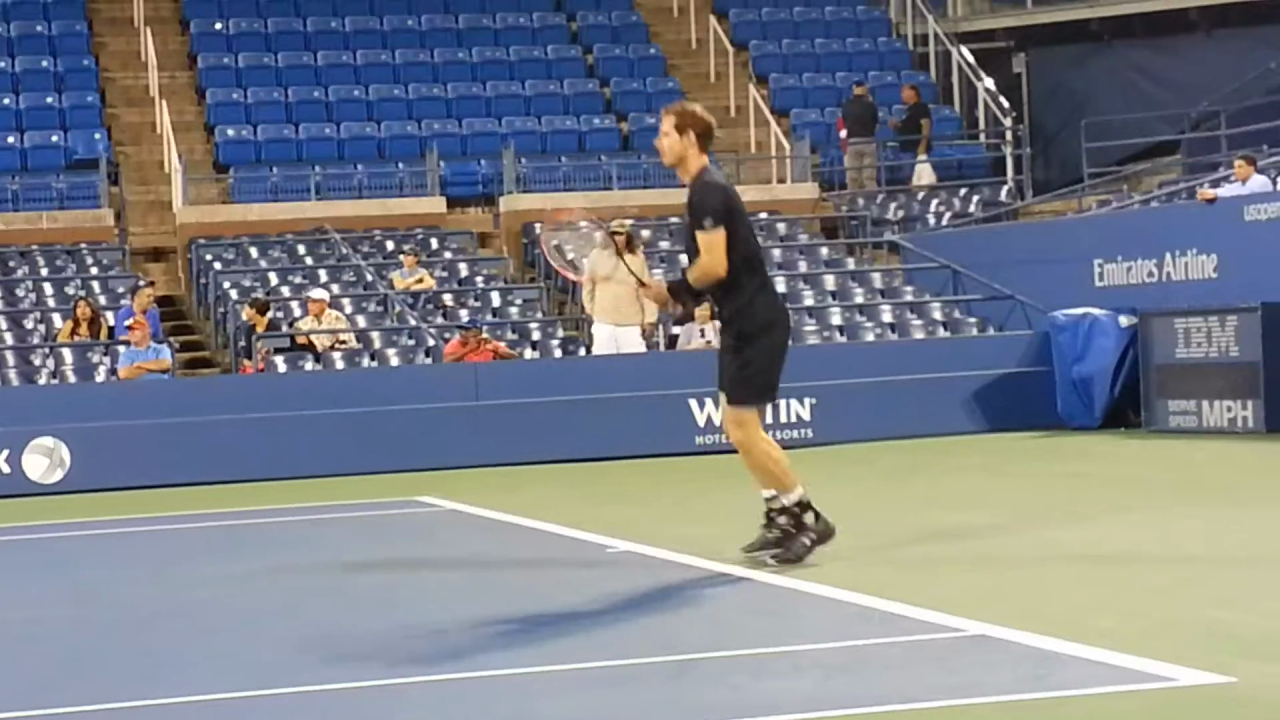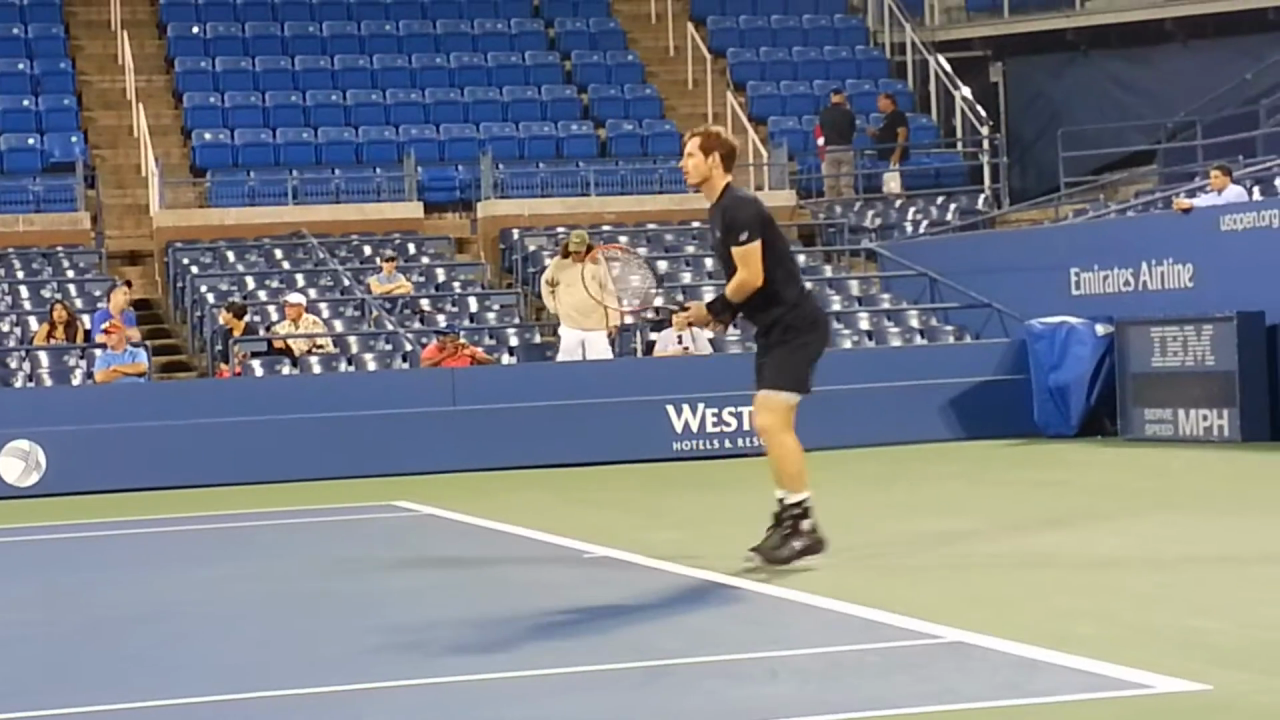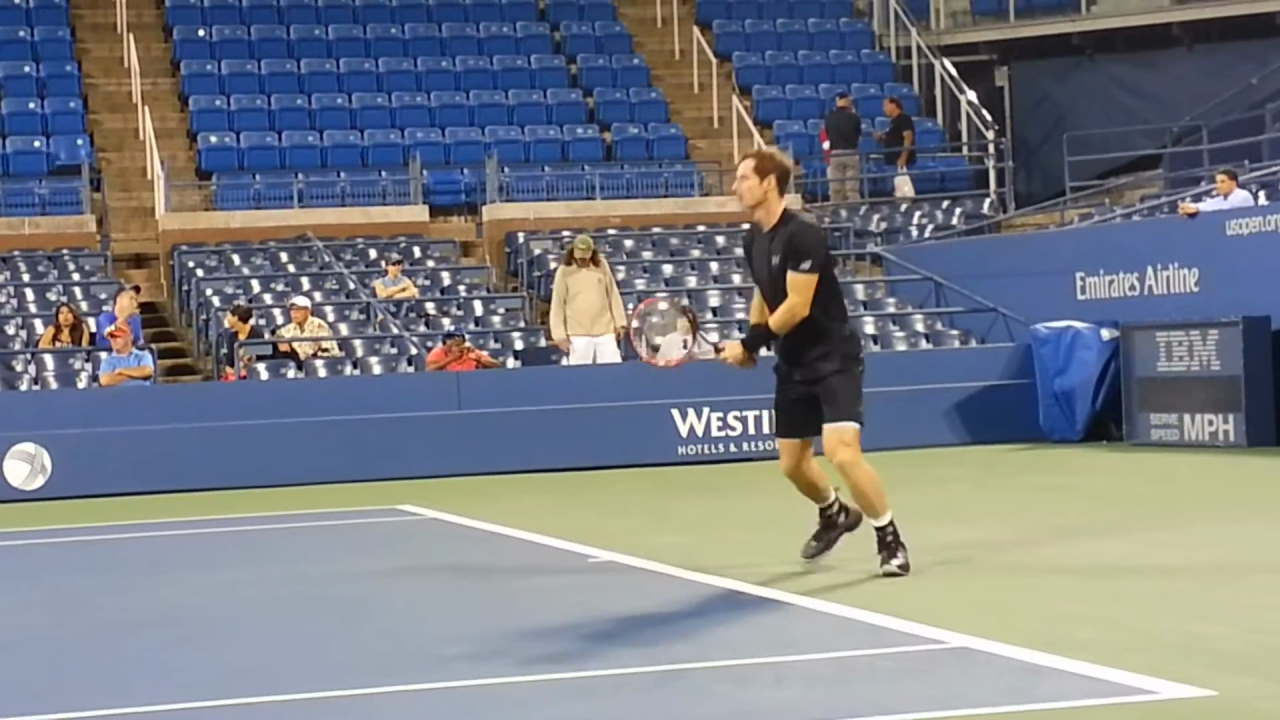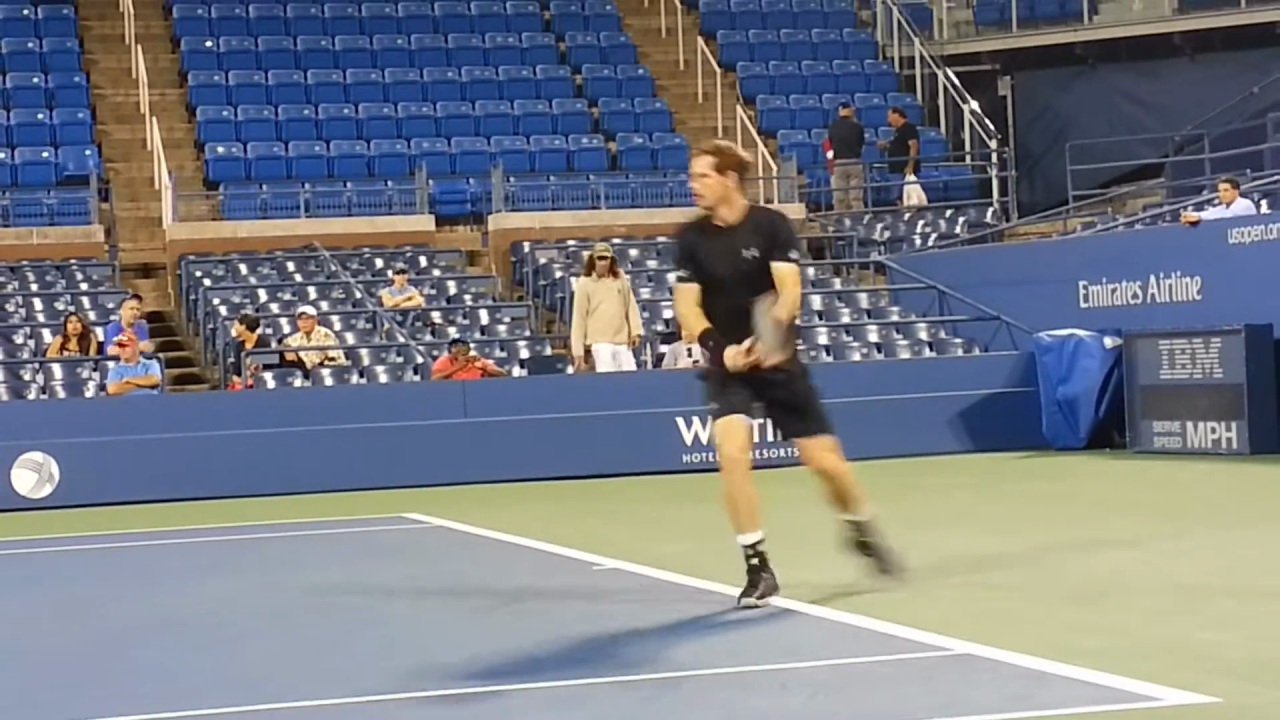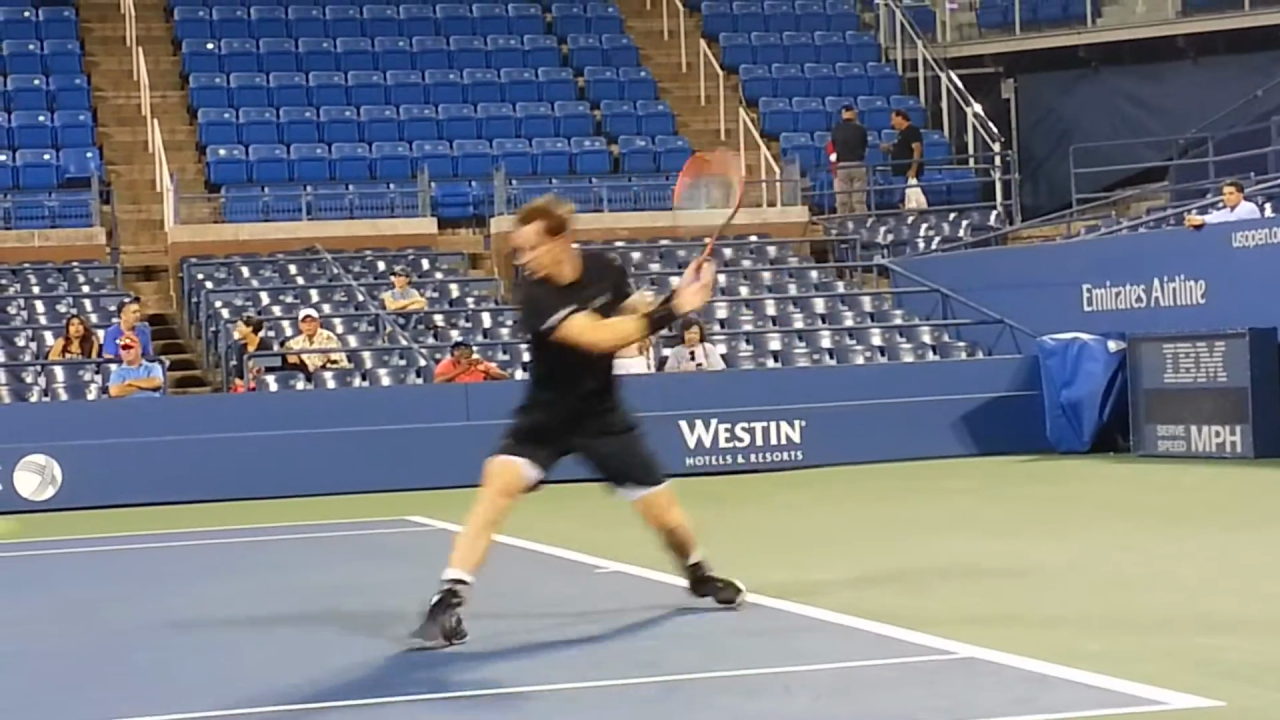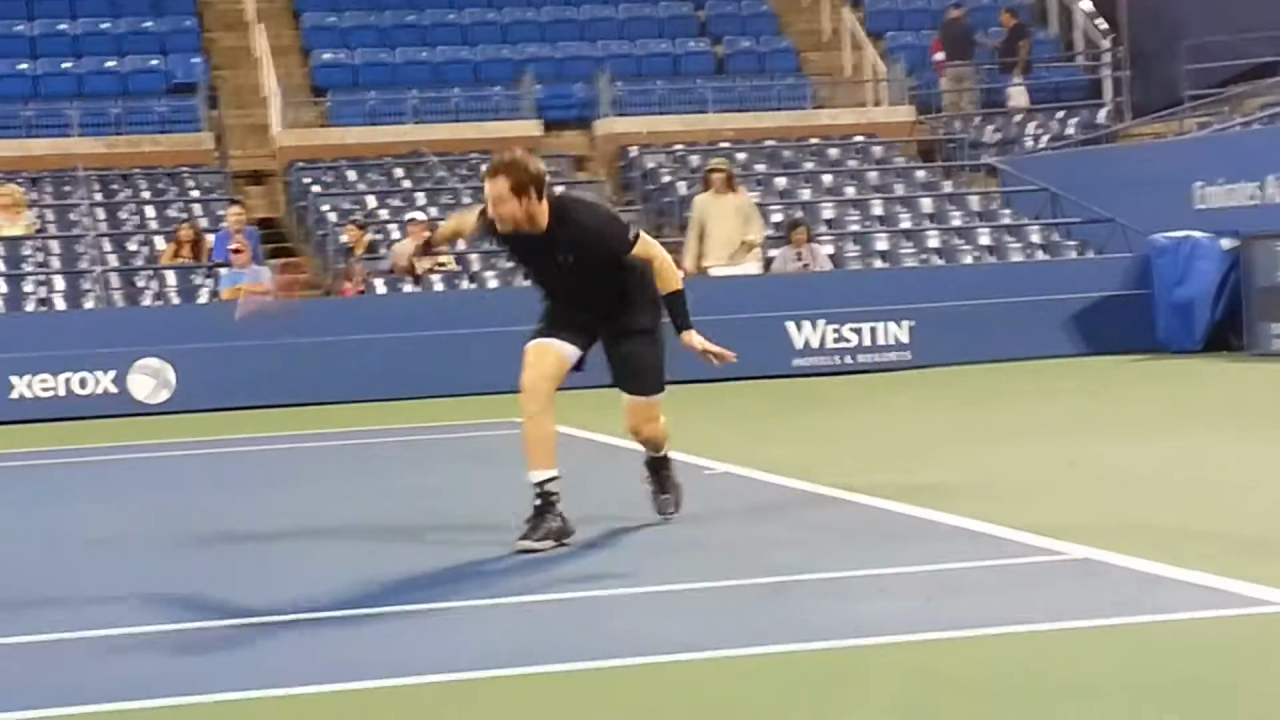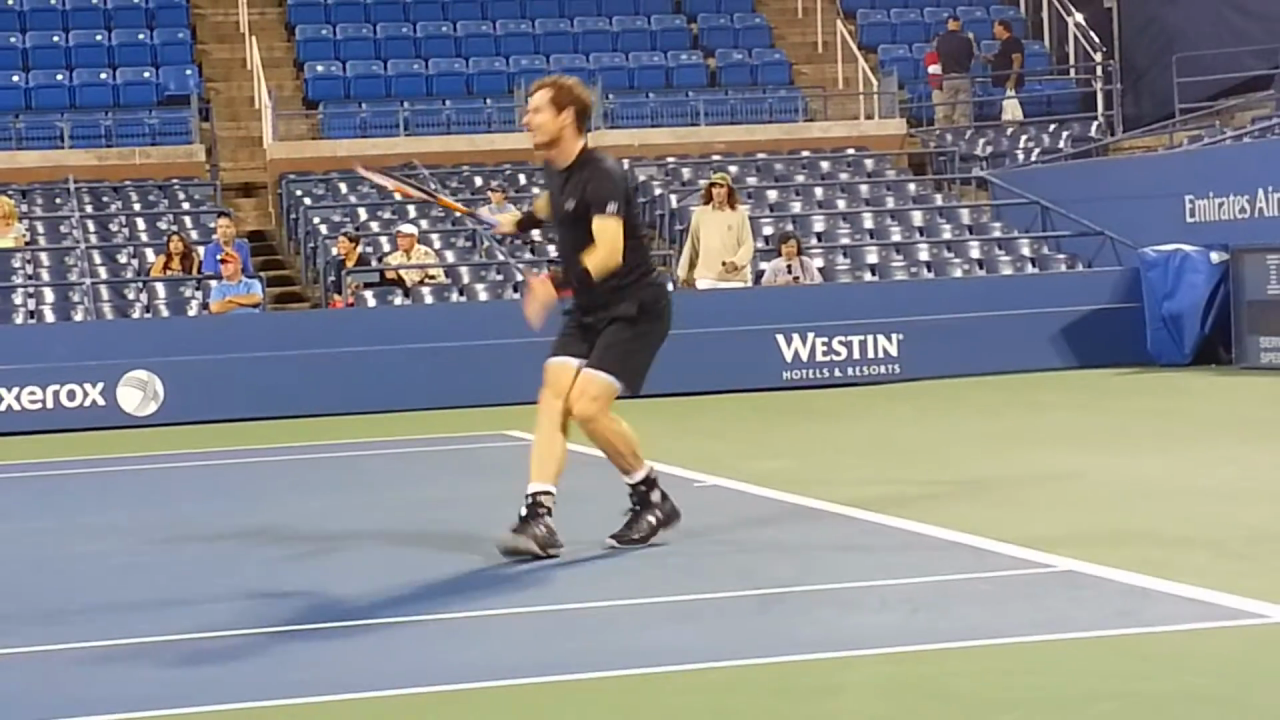
dt=0.4s
person 1, frame 1
left shoulder: (708, 190)
right shoulder: (704, 189)
left elbow: (714, 267)
left wrist: (674, 290)
right wrist: (685, 293)
left hip: (755, 324)
right hip: (742, 323)
left knee: (743, 428)
right knee: (738, 428)
left ankle: (806, 518)
right ankle: (784, 518)
person 1, frame 2
left shoulder: (739, 207)
right shoulder: (722, 209)
left elbow: (752, 277)
left wrist: (713, 309)
right wrist: (721, 311)
left hip: (795, 324)
right hip: (776, 327)
left knee: (770, 421)
right knee: (772, 425)
left ankle: (800, 523)
right ankle: (793, 522)
person 1, frame 3
left shoulder: (802, 234)
right shoulder: (753, 239)
left elbow: (798, 306)
left wrist: (750, 344)
right wrist: (749, 342)
left hip: (835, 358)
right hip: (794, 363)
left knee: (842, 454)
right knee: (791, 464)
left ankle: (889, 540)
right ankle: (834, 514)
person 1, frame 4
left shoulder: (772, 226)
right shoulder: (692, 237)
left elbow: (790, 294)
right elbow: (688, 308)
right wrist: (719, 347)
left hip: (777, 363)
right hip: (729, 367)
left knee: (826, 463)
right knee: (732, 454)
left ankle: (862, 532)
right ankle: (757, 566)
person 1, frame 5
left shoulder: (605, 270)
right shoulder: (536, 297)
left elbow: (637, 315)
right elbow: (602, 338)
left wrist: (677, 301)
right wrist: (668, 309)
left hip: (600, 414)
right hip: (546, 415)
left knee: (664, 515)
right knee: (496, 487)
left ankle: (698, 575)
right ankle: (449, 604)
person 1, frame 6
left shoulder: (591, 219)
right shoulder: (499, 221)
left elbow: (657, 258)
right elbow: (469, 222)
left wrist: (684, 327)
left hip: (629, 309)
right hip: (570, 311)
left knee: (643, 424)
right knee: (535, 384)
left ankle: (659, 467)
right ankle: (547, 508)
person 1, frame 7
left shoulder: (601, 174)
right shoulder: (555, 169)
left elbow: (610, 250)
left wrist: (557, 285)
right wrist: (522, 221)
left hip: (636, 307)
right hip: (591, 308)
left knee: (587, 406)
right knee: (552, 402)
left ankle: (652, 500)
right ankle: (538, 517)
